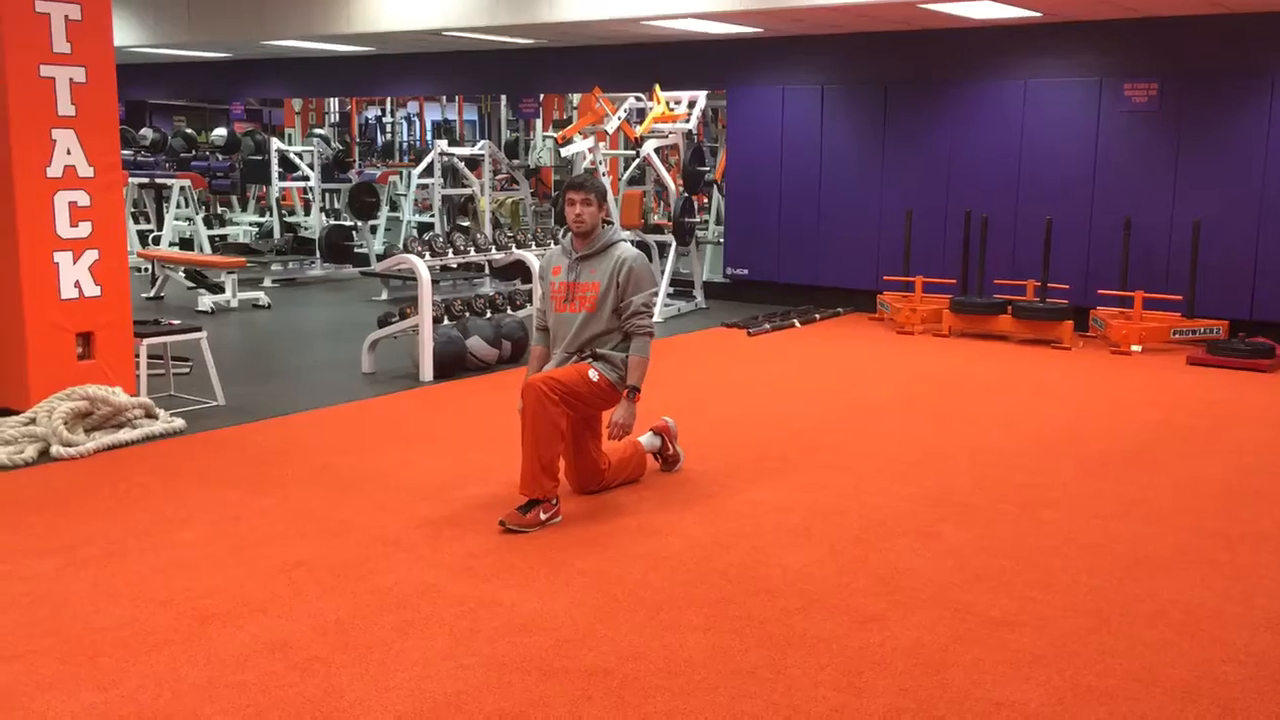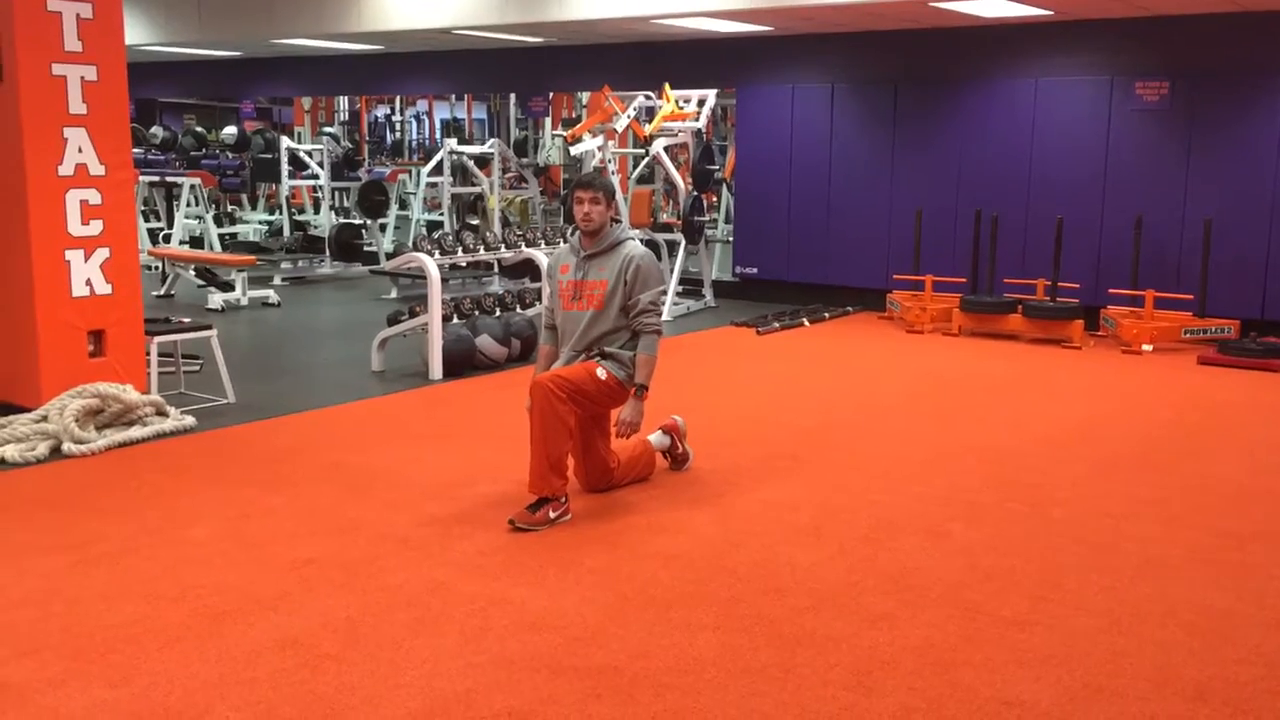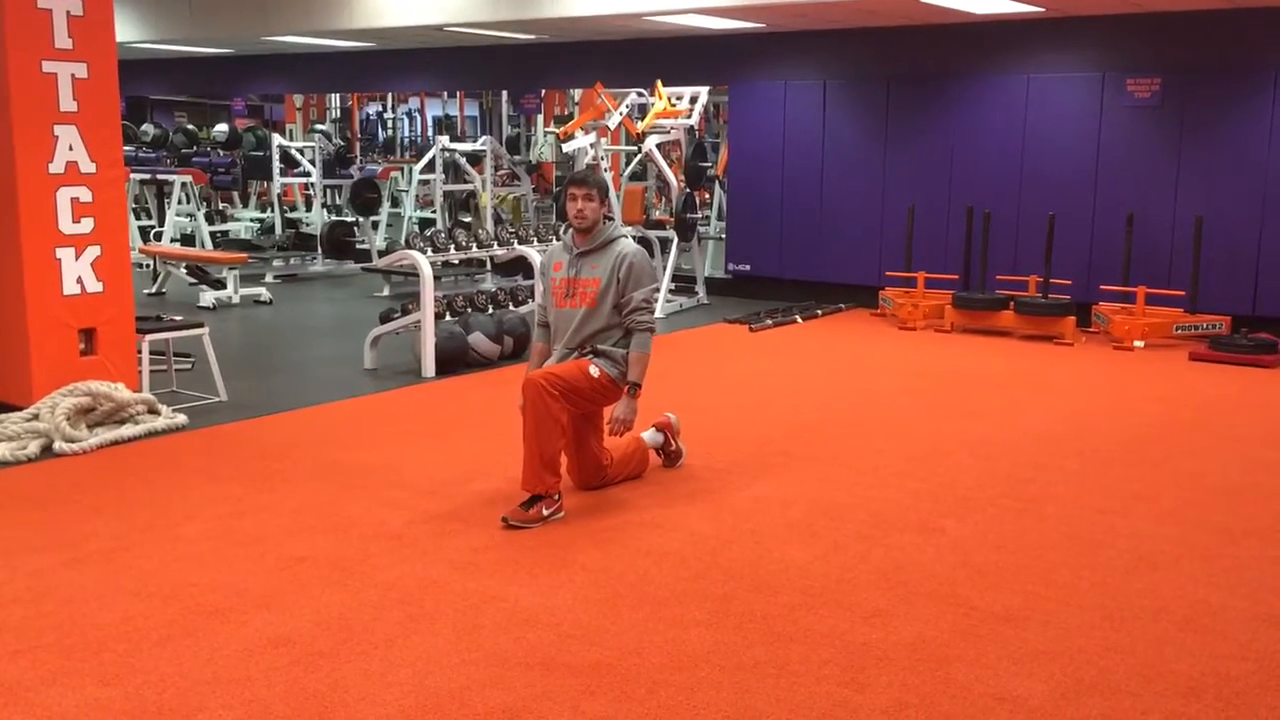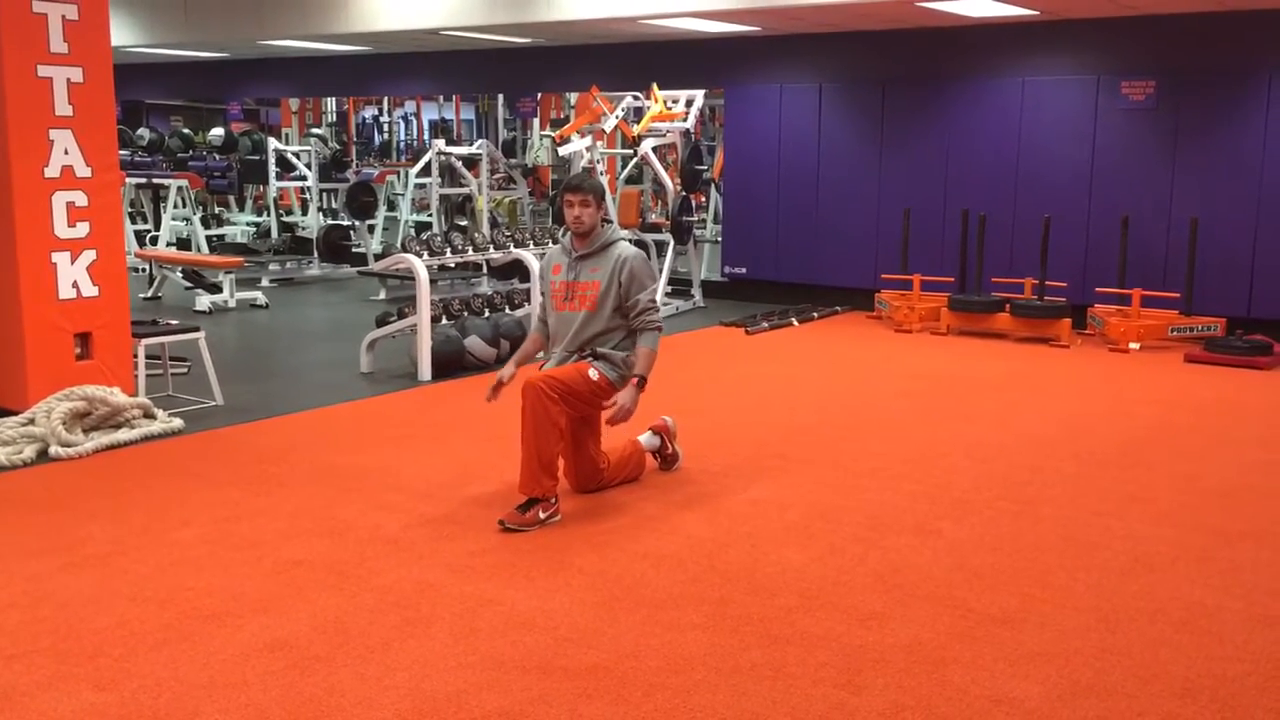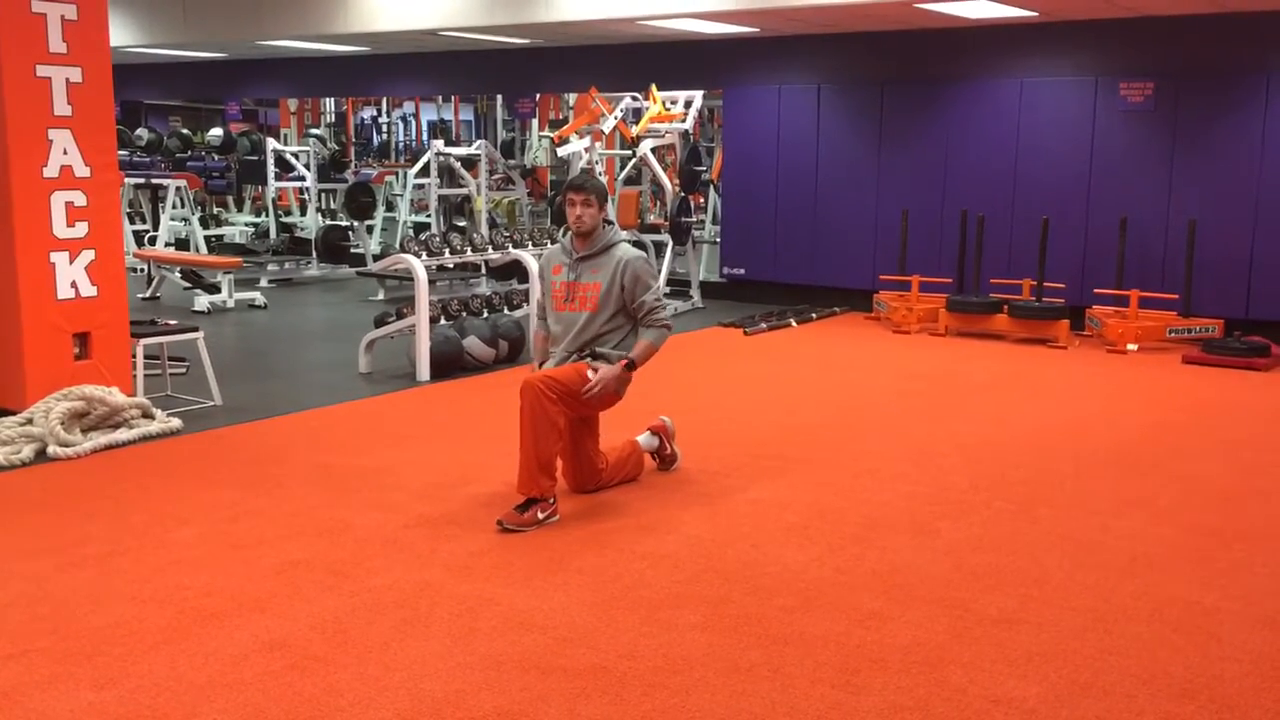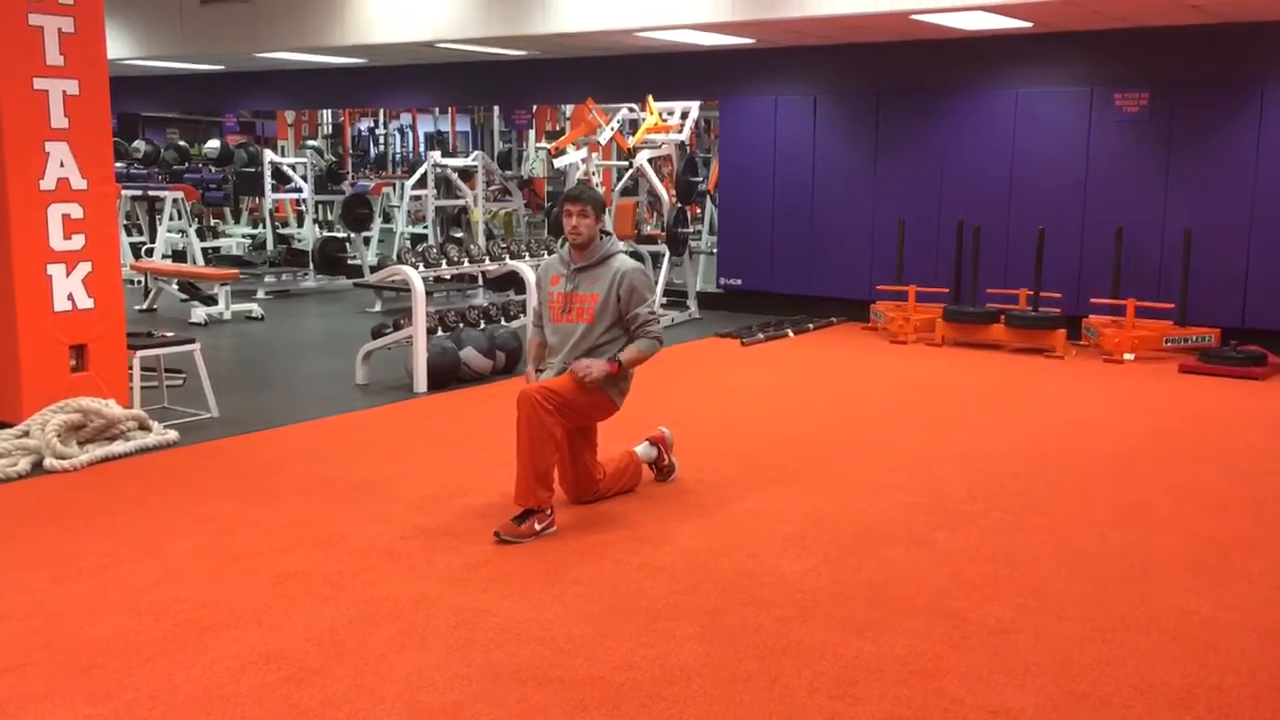
dt=0.7s
person 1, frame 1
left shoulder: (627, 260)
right shoulder: (552, 261)
left elbow: (641, 334)
right elbow: (543, 329)
left wrist: (630, 398)
right wrist: (526, 391)
left hip: (604, 370)
right hip: (566, 374)
left knee: (540, 389)
right knee: (588, 479)
left ankle: (543, 500)
right ankle: (655, 441)
person 1, frame 2
left shoulder: (635, 259)
right shoulder: (560, 260)
left elbow: (649, 332)
right elbow: (550, 328)
left wrist: (638, 396)
right wrist: (535, 389)
left hip: (612, 369)
right hip: (575, 373)
left knee: (549, 388)
right knee: (597, 477)
left ankle: (551, 498)
right ankle: (664, 439)
person 1, frame 3
left shoulder: (628, 256)
right shoulder: (553, 257)
left elbow: (642, 330)
right elbow: (543, 325)
left wrist: (631, 394)
right wrist: (527, 388)
left hip: (605, 367)
right hip: (567, 370)
left knee: (541, 385)
right knee: (590, 475)
left ankle: (545, 495)
right ankle: (656, 437)
person 1, frame 4
left shoulder: (627, 259)
right shoulder: (553, 259)
left elbow: (649, 327)
left wrist: (635, 386)
right wrist: (513, 365)
left hip: (604, 369)
right hip: (565, 370)
left knee: (538, 387)
right knee: (586, 479)
left ankle: (541, 499)
right ankle: (652, 441)
person 1, frame 5
left shoulder: (628, 261)
right shoulder: (552, 258)
left elbow: (657, 325)
left wrist: (622, 367)
right wrist: (538, 365)
left hip: (600, 373)
right hip: (563, 372)
left knee: (536, 390)
right knee: (585, 479)
left ankle: (541, 499)
right ankle: (652, 440)
person 1, frame 6
left shoulder: (625, 272)
right shoulder: (549, 269)
left elbow: (651, 338)
right elbow: (539, 325)
left wrist: (609, 365)
right wrist: (532, 367)
left hip: (601, 385)
right hip: (560, 381)
left knee: (532, 400)
right knee: (583, 489)
left ankle: (537, 510)
right ankle: (651, 451)
